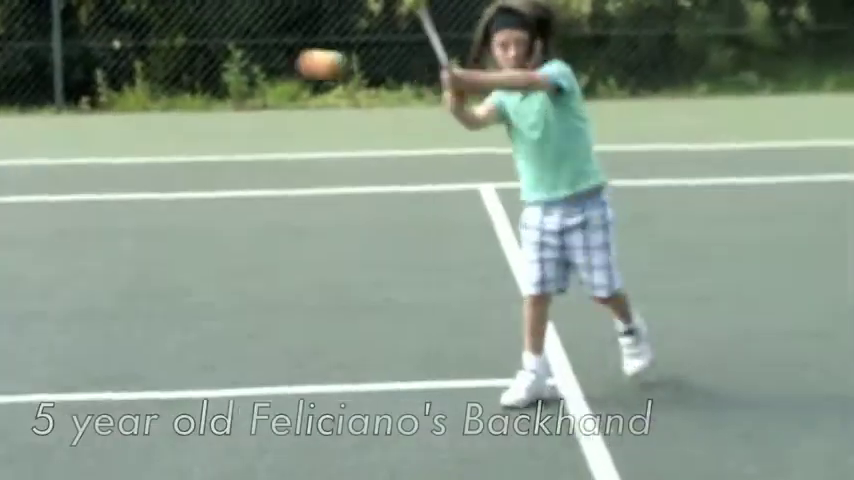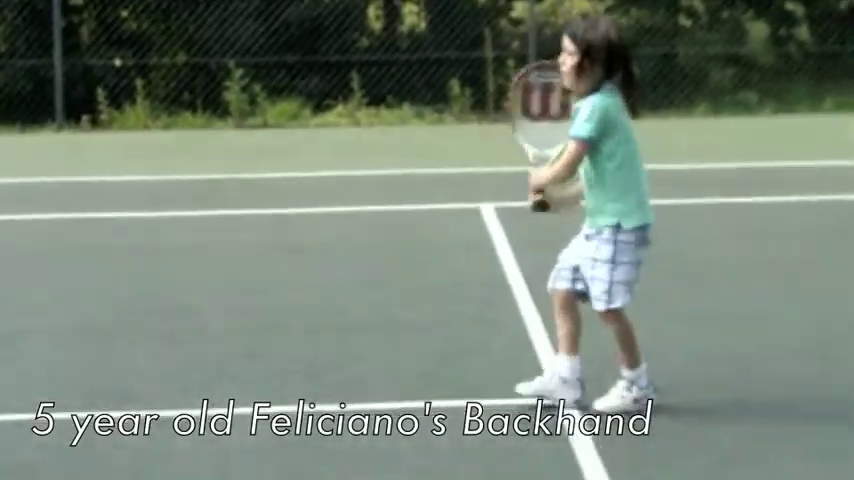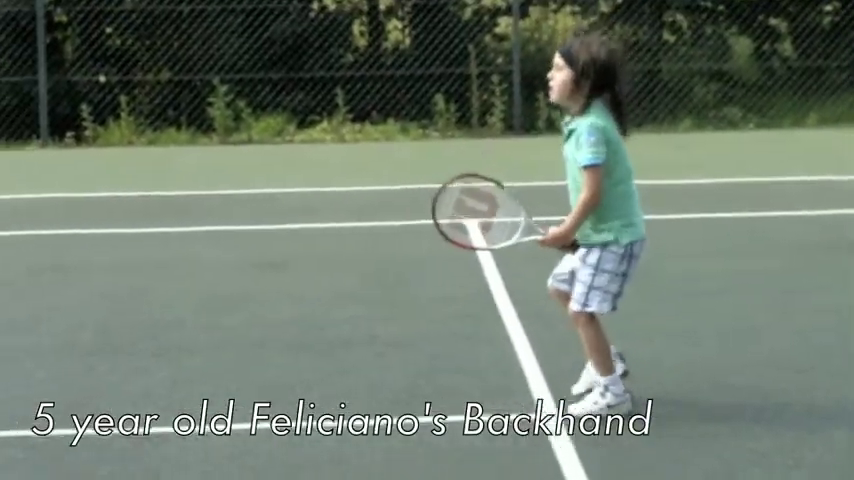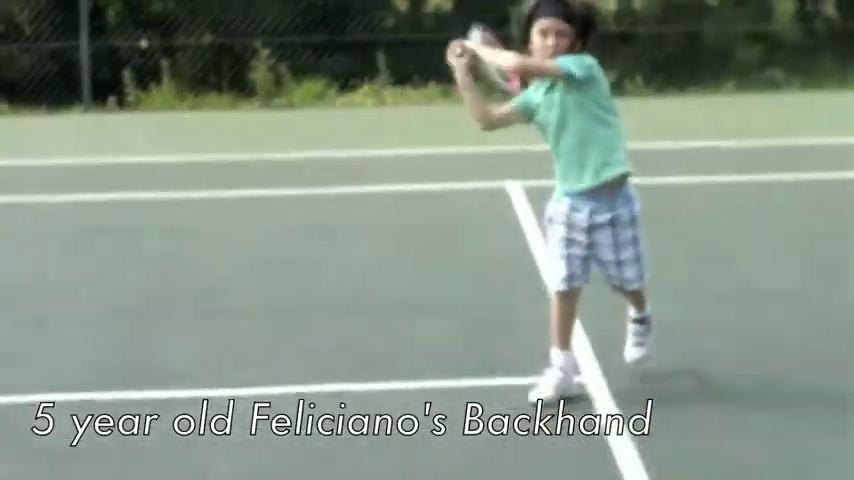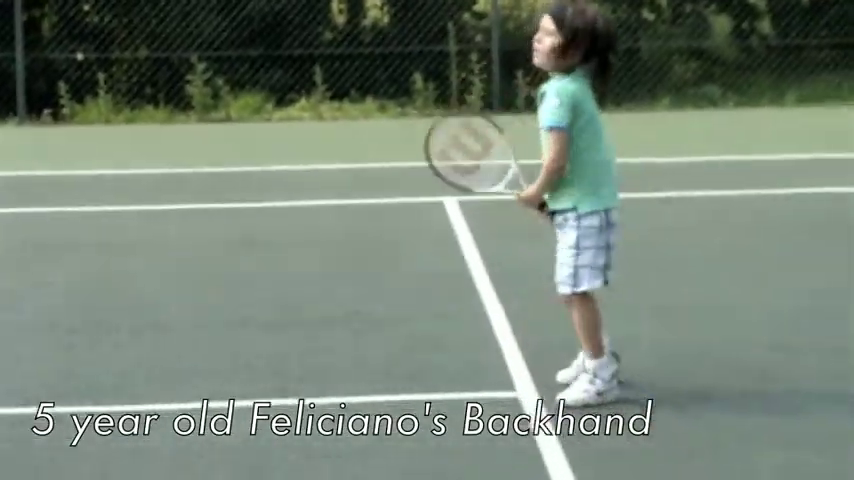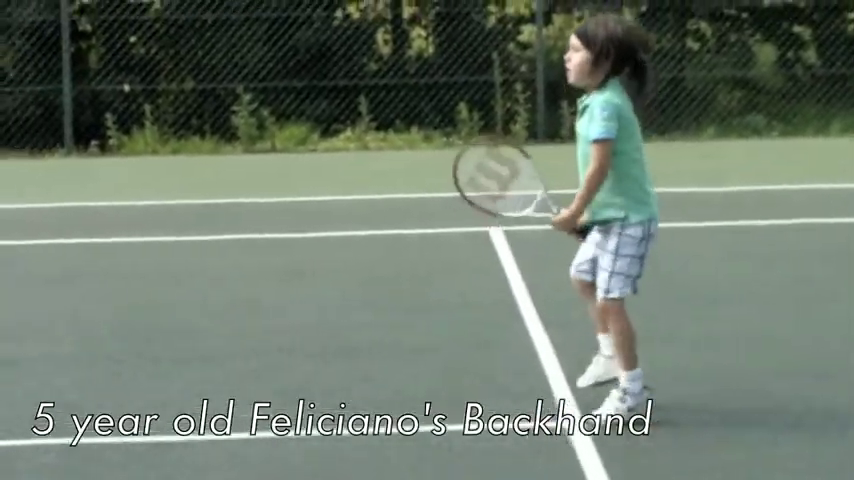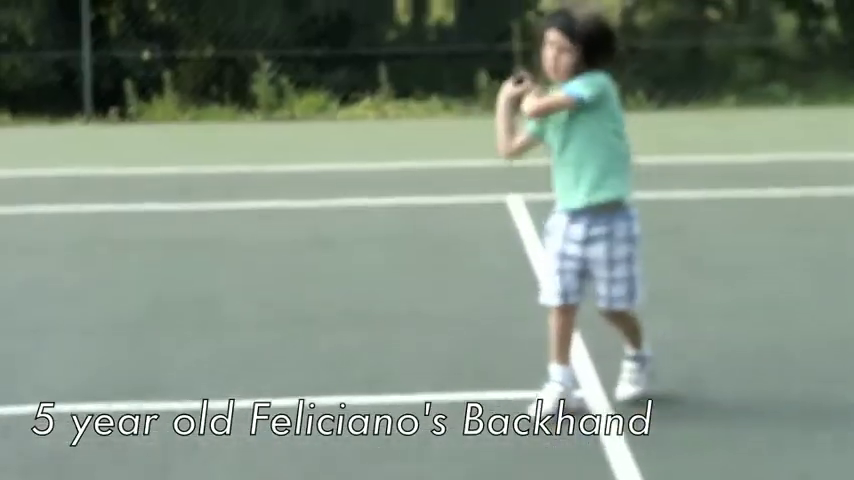
dt=0.7s
person 1, frame 1
left shoulder: (557, 72)
right shoulder: (504, 98)
left elbow: (527, 79)
right elbow: (477, 119)
left wrist: (475, 77)
right wrist: (455, 99)
left hip: (584, 204)
right hip: (541, 211)
left knee: (605, 291)
right knee: (536, 294)
left ankle: (631, 330)
right ankle: (535, 374)
person 1, frame 2
left shoulder: (596, 107)
right shoulder: (595, 103)
left elbow: (567, 167)
left wrist: (538, 178)
right wrist: (573, 194)
left hip: (620, 225)
right hip: (600, 223)
left knee: (608, 306)
right knee: (562, 290)
left ankle: (636, 385)
right ankle: (565, 376)
person 1, frame 3
left shoulder: (590, 127)
right shoulder: (582, 121)
left elbow: (593, 192)
left wrist: (567, 229)
right wrist: (572, 227)
left hip: (613, 237)
right hip: (598, 234)
left knee: (581, 310)
right knee: (559, 287)
left ankle: (612, 391)
right ankle: (605, 365)
person 1, frame 4
left shoulder: (585, 67)
right shoulder: (536, 93)
left elbow: (516, 65)
right elbow: (486, 119)
left wrist: (480, 48)
right wrist: (463, 71)
left hip: (610, 198)
right hip: (568, 202)
left knee: (626, 282)
right knee: (563, 288)
left ankle: (639, 318)
right ankle: (561, 371)
person 1, frame 5
left shoulder: (561, 92)
right shoulder: (572, 86)
left elbow: (556, 159)
left wrist: (535, 191)
right wrist: (547, 192)
left hip: (585, 209)
right hip: (573, 206)
left knee: (576, 292)
right knee: (573, 290)
left ankle: (601, 377)
right ankle: (599, 356)
person 1, frame 6
left shoulder: (608, 103)
right shoulder: (601, 99)
left elbow: (599, 166)
right elbow: (605, 163)
left wrist: (576, 210)
right wrist: (585, 209)
left hip: (628, 219)
right hip: (608, 216)
left knee: (611, 300)
right knee: (585, 280)
left ankle: (631, 391)
right ankle: (610, 354)
person 1, frame 7
left shoulder: (597, 84)
right shoulder: (553, 106)
left elbow: (537, 108)
right elbow: (509, 148)
left wrist: (528, 95)
right wrist: (506, 99)
left hip: (609, 218)
right hip: (567, 219)
left knee: (614, 306)
right knee: (560, 304)
left ankle: (638, 357)
right ankle: (562, 385)
